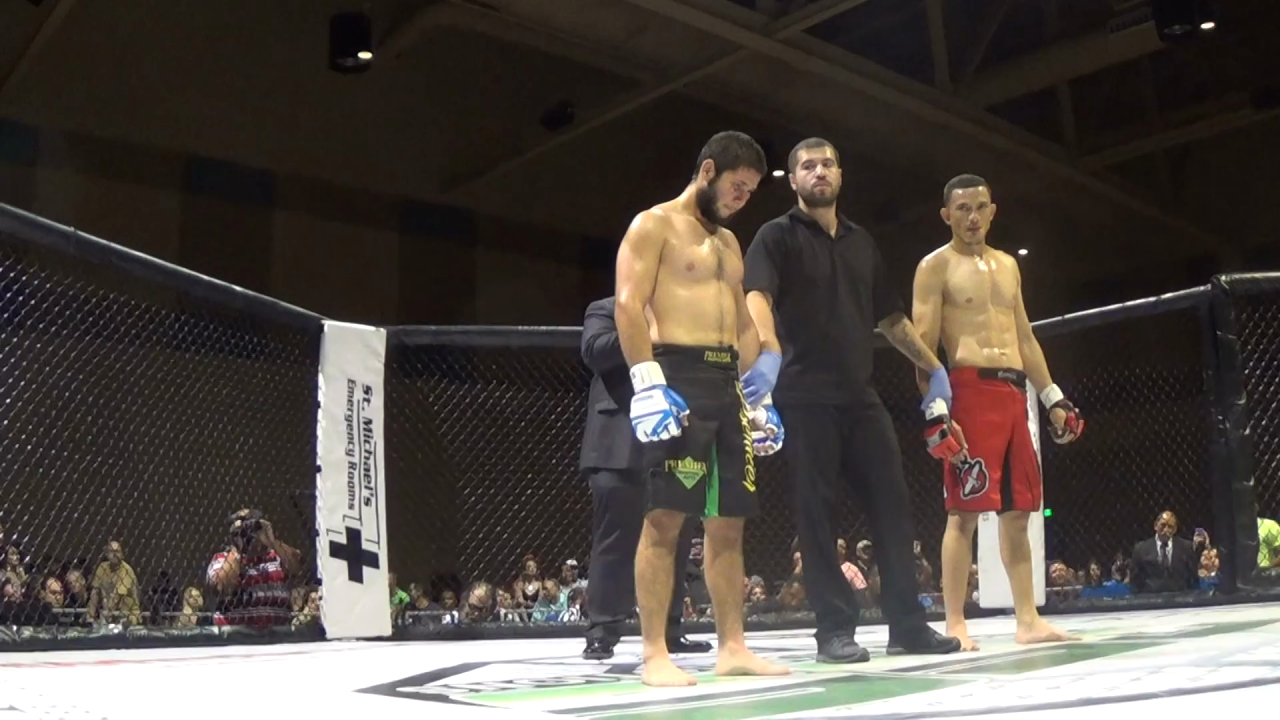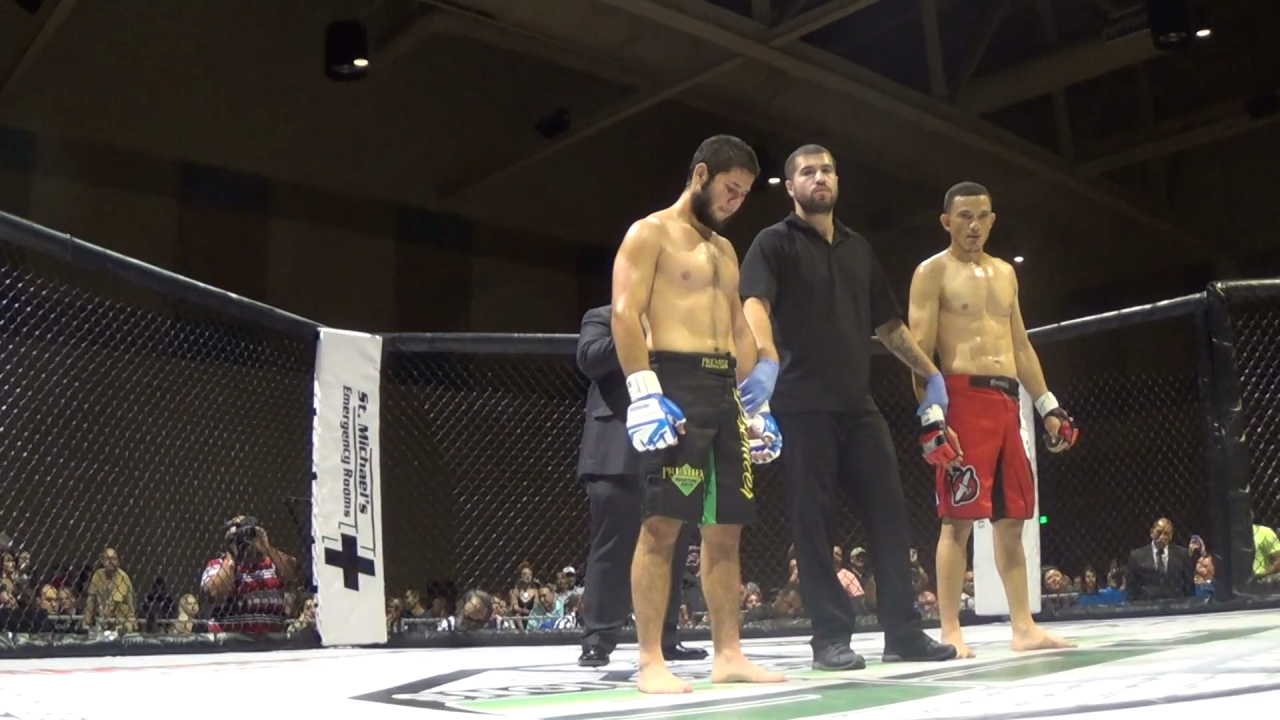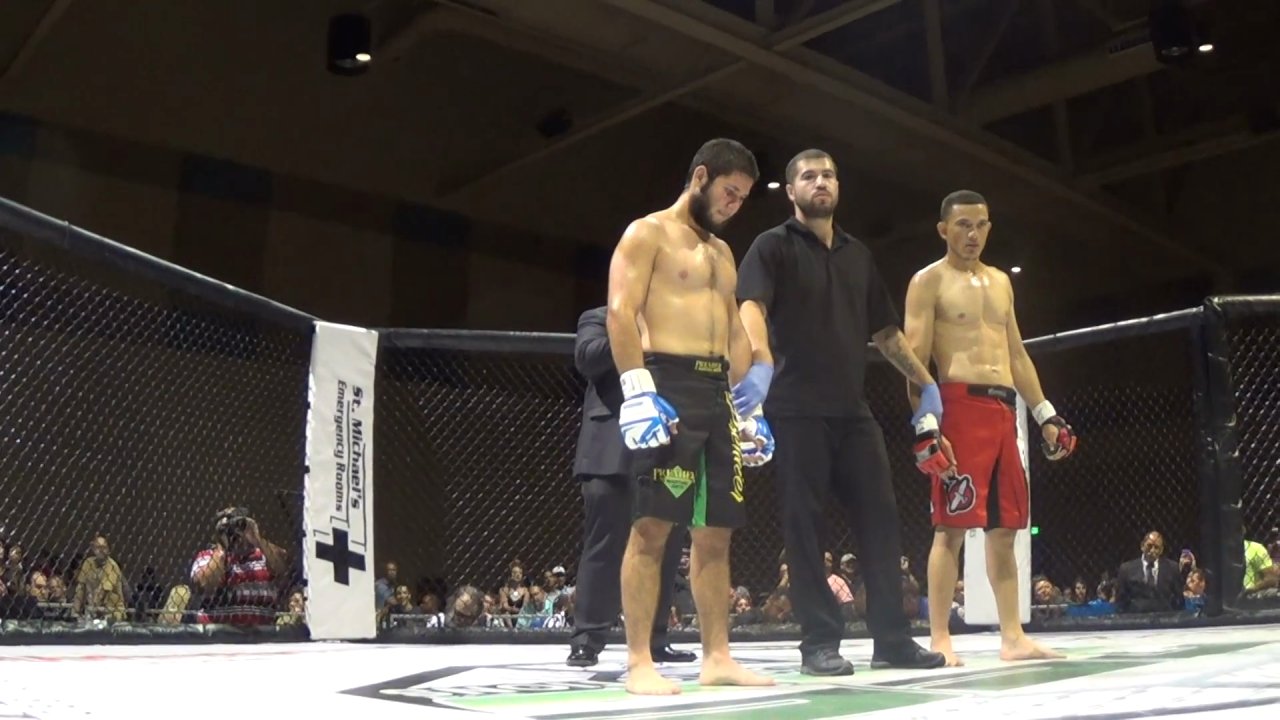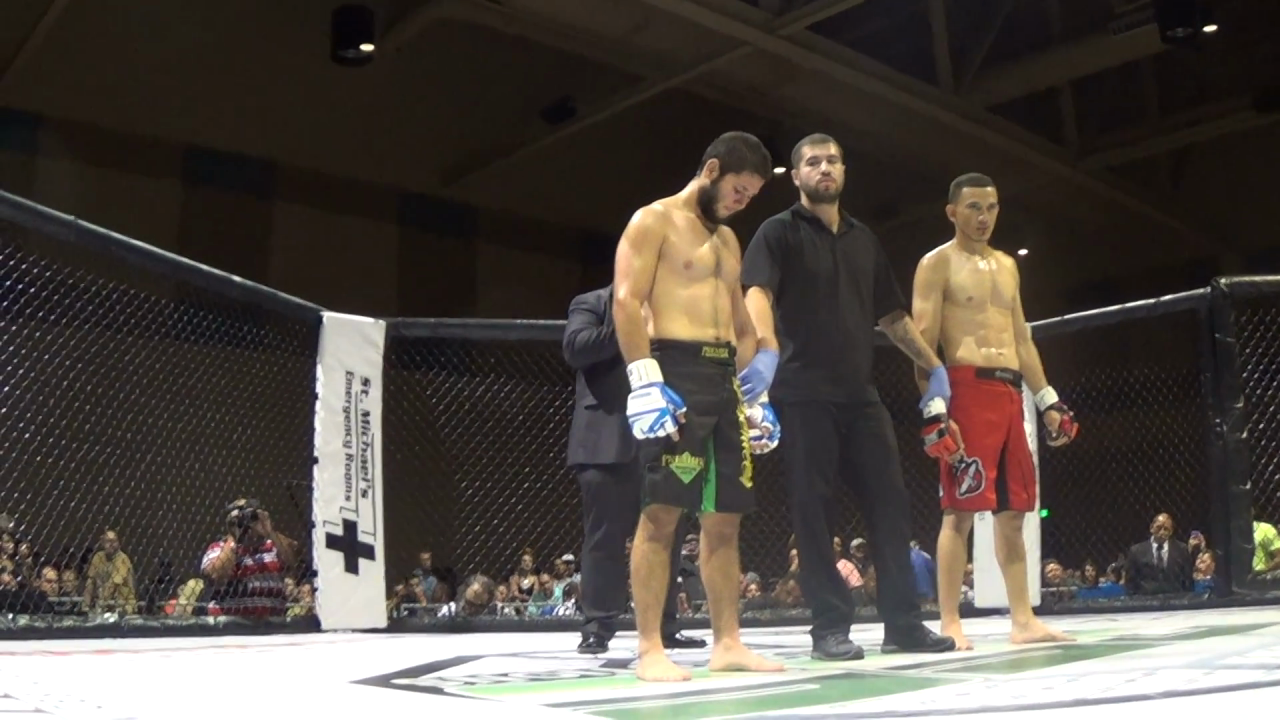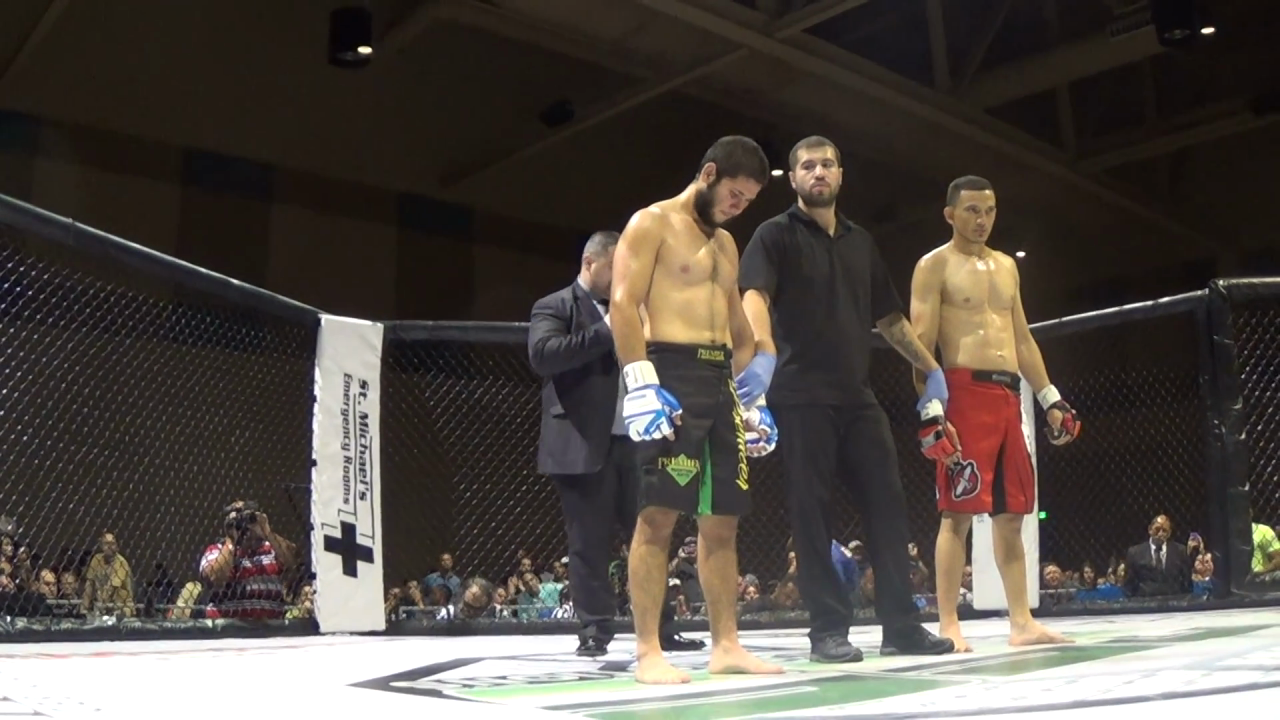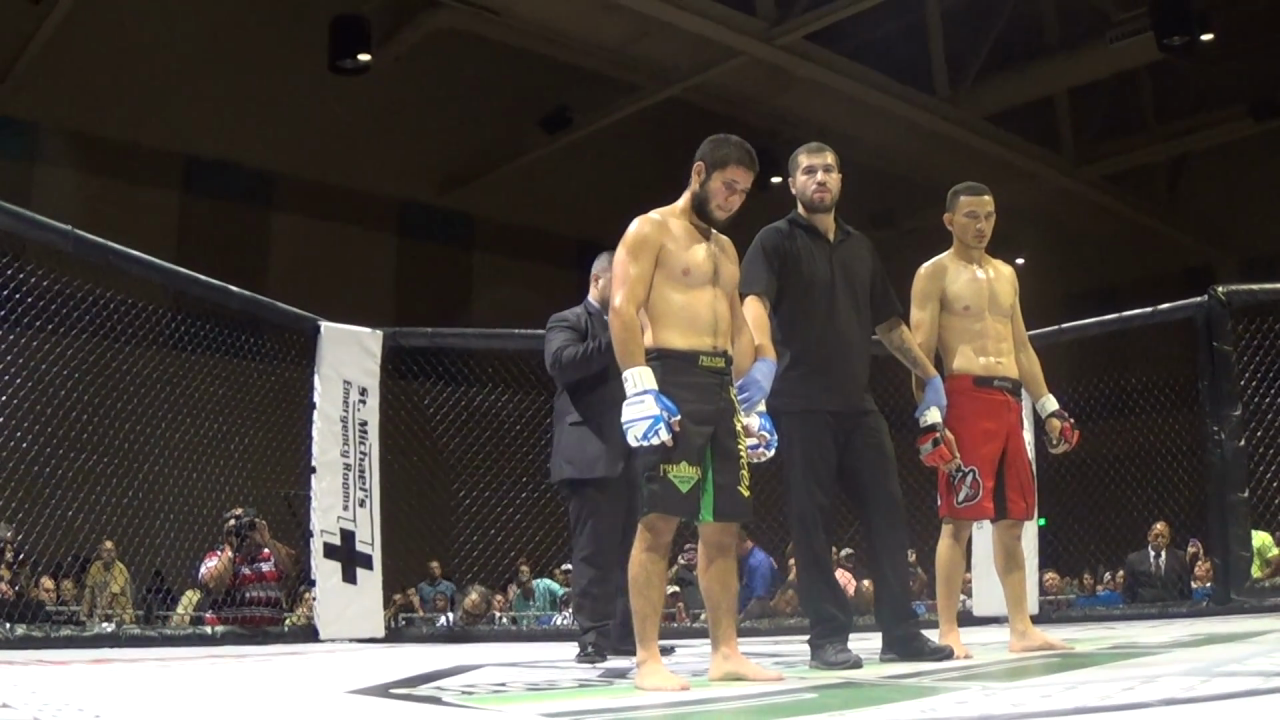
dt=0.7s
person 1, frame 1
left shoulder: (729, 243)
right shoulder: (653, 225)
right elbow: (628, 305)
right wrist: (648, 383)
left hip: (726, 383)
right hip: (677, 374)
left knee: (729, 522)
right knee: (664, 517)
left ankle: (732, 646)
right ankle: (654, 654)
person 1, frame 2
left shoulder: (725, 250)
right shoulder: (650, 233)
right elbow: (625, 315)
right wrist: (645, 393)
left hip: (724, 391)
right hip: (675, 384)
left knee: (726, 530)
right knee: (661, 525)
left ankle: (728, 653)
right ankle: (651, 661)
person 1, frame 3
left shoulder: (723, 253)
right shoulder: (648, 233)
right elbow: (621, 313)
left wrist: (750, 406)
right wrist: (639, 391)
left hip: (717, 393)
right hip: (668, 384)
left knee: (715, 533)
right knee: (652, 525)
left ankle: (716, 657)
right ankle: (639, 662)
person 1, frame 4
left shoulder: (727, 240)
right shoulder: (654, 221)
right elbow: (627, 302)
right wrist: (645, 381)
left hip: (724, 379)
right hip: (675, 372)
left knee: (724, 517)
right knee: (661, 513)
left ankle: (727, 643)
right ankle: (650, 649)
person 1, frame 5
left shoulder: (725, 243)
right shoulder: (652, 223)
right elbow: (623, 304)
right wrist: (641, 383)
left hip: (719, 381)
right hip: (670, 373)
left knee: (722, 519)
right knee: (658, 514)
left ankle: (726, 645)
right ankle: (648, 652)
person 1, frame 6
left shoulder: (726, 249)
right shoulder: (651, 229)
right elbow: (623, 310)
right wrist: (641, 389)
left hip: (720, 388)
right hip: (672, 379)
left knee: (724, 526)
right knee: (659, 522)
left ankle: (726, 652)
right ankle: (648, 659)
person 2, frame 1
left shoulder: (861, 242)
right shoulder: (778, 236)
left elbow: (891, 317)
right elbow: (757, 297)
left wrist: (934, 367)
right wrist: (769, 353)
left hip: (861, 393)
right hip: (805, 394)
left knee: (893, 504)
right knee: (815, 512)
left ankle: (907, 623)
right ankle: (835, 629)
person 2, frame 2
left shoulder: (858, 248)
right shoulder: (776, 242)
left elbow: (888, 323)
right elbow: (755, 303)
left wrist: (931, 373)
right wrist: (766, 360)
left hip: (858, 401)
right hip: (802, 402)
left knee: (890, 511)
right knee: (812, 519)
left ankle: (903, 631)
right ankle: (830, 637)
person 2, frame 3
left shoulder: (857, 254)
right shoulder: (774, 246)
left elbow: (885, 331)
right elbow: (752, 306)
left wrist: (927, 383)
right wrist: (762, 364)
left hip: (852, 408)
right hip: (796, 407)
left knee: (881, 518)
right knee: (804, 524)
left ankle: (892, 638)
right ankle: (819, 643)
person 2, frame 4
left shoulder: (864, 239)
right shoulder: (780, 231)
left elbow: (892, 315)
right elbow: (758, 293)
left wrist: (934, 366)
right wrist: (767, 350)
left hip: (859, 392)
right hip: (803, 392)
left knee: (890, 502)
right knee: (812, 509)
left ankle: (902, 622)
right ankle: (830, 627)
person 2, frame 5
left shoulder: (860, 241)
right shoulder: (777, 234)
left elbow: (889, 317)
right elbow: (755, 296)
left wrist: (932, 368)
right wrist: (765, 353)
left hip: (857, 395)
right hip: (800, 395)
left knee: (888, 504)
right knee: (811, 511)
left ankle: (901, 624)
right ankle: (829, 629)
person 2, frame 6
left shoulder: (860, 247)
right shoulder: (776, 240)
left elbow: (888, 323)
right elbow: (754, 302)
left wrist: (930, 375)
right wrist: (765, 359)
left hip: (857, 402)
right hip: (801, 402)
left knee: (888, 510)
right knee: (811, 518)
left ankle: (900, 631)
right ankle: (828, 636)
person 3, frame 1
left shoulder: (1007, 265)
right shoulder: (935, 267)
right elbow: (924, 346)
left wrist: (1053, 398)
right wrist: (935, 411)
left hip: (1014, 393)
right hip: (970, 391)
left knee: (1018, 512)
right knee: (964, 512)
left ankle: (1028, 620)
right ankle: (955, 624)
person 3, frame 2
left shoulder: (1005, 273)
right shoulder: (933, 273)
right elbow: (920, 351)
left wrist: (1048, 406)
right wrist: (932, 416)
left hip: (1007, 401)
right hip: (963, 398)
left knee: (1012, 519)
right knee: (958, 518)
left ankle: (1024, 627)
right ankle: (951, 631)
person 3, frame 3
left shoulder: (1000, 282)
right shoulder: (929, 281)
right elbow: (915, 359)
left wrist: (1046, 415)
right wrist: (925, 425)
left hip: (1003, 411)
right hip: (960, 407)
left knee: (1004, 529)
right knee: (952, 527)
left ankle: (1014, 638)
right ankle: (940, 640)
person 3, frame 4
left shoulder: (1006, 266)
right shoulder: (938, 264)
right elbow: (924, 342)
left wrist: (1048, 401)
right wrist: (933, 409)
left hip: (1010, 393)
right hip: (968, 390)
left knee: (1013, 512)
right knee: (960, 510)
left ankle: (1023, 620)
right ankle: (950, 623)
person 3, frame 5
left shoulder: (1006, 267)
right shoulder: (935, 266)
left elbow: (1023, 339)
right elbow: (921, 344)
left wrist: (1051, 400)
right wrist: (931, 411)
left hip: (1008, 396)
right hip: (965, 392)
left knee: (1011, 514)
right knee: (959, 513)
left ankle: (1022, 622)
right ankle: (948, 625)
person 3, frame 6
left shoulder: (1006, 275)
right shoulder: (935, 274)
right elbow: (921, 352)
left wrist: (1049, 408)
right wrist: (930, 419)
left hip: (1009, 403)
right hip: (966, 400)
left knee: (1012, 521)
right knee: (959, 519)
left ankle: (1022, 629)
right ankle: (948, 632)
person 4, frame 1
right shoulder: (605, 310)
right elbow: (594, 351)
right hip: (620, 447)
left knee: (673, 541)
right knee: (615, 541)
left ankle: (669, 632)
right ankle: (602, 634)
person 4, frame 2
right shoulder: (603, 317)
right elbow: (589, 358)
right hip: (619, 452)
left knee: (670, 549)
right knee: (612, 548)
left ankle: (665, 639)
right ankle: (598, 641)
person 4, frame 3
right shoulder: (600, 319)
right elbow: (587, 358)
right hip: (614, 452)
left knee: (664, 550)
right knee: (604, 547)
left ankle: (654, 641)
right ankle: (587, 641)
person 4, frame 4
right shoulder: (592, 304)
right elbow: (576, 347)
right hip: (610, 439)
right knee: (605, 536)
left ankle: (663, 627)
right ankle: (597, 627)
person 4, frame 5
right shoulder: (553, 307)
right elbow: (542, 356)
right wrist: (605, 332)
left hip: (633, 441)
right hip: (584, 446)
right knee: (589, 543)
left ankle: (661, 628)
right ankle: (595, 630)
person 4, frame 6
right shoulder: (568, 322)
right elbow: (560, 363)
right wrist: (618, 340)
left hip: (635, 454)
right hip: (593, 455)
left knee: (634, 549)
right knee: (594, 549)
left ankle: (625, 634)
right ankle: (593, 636)
